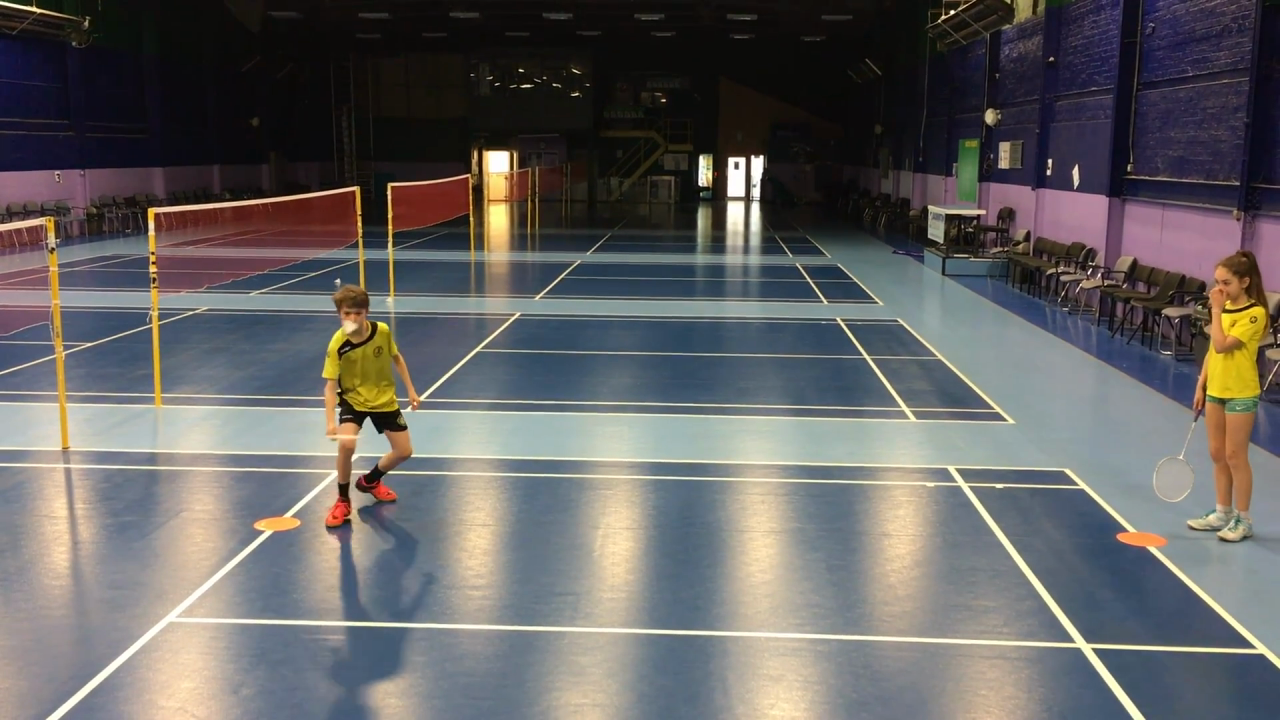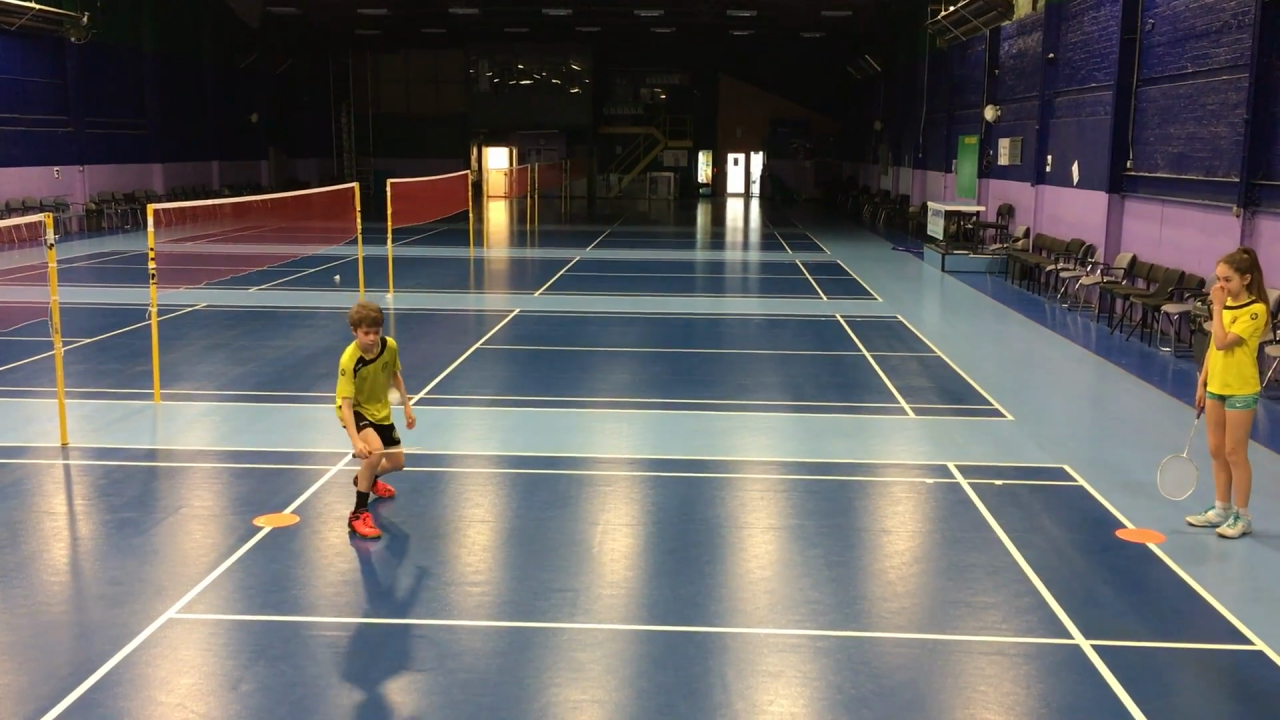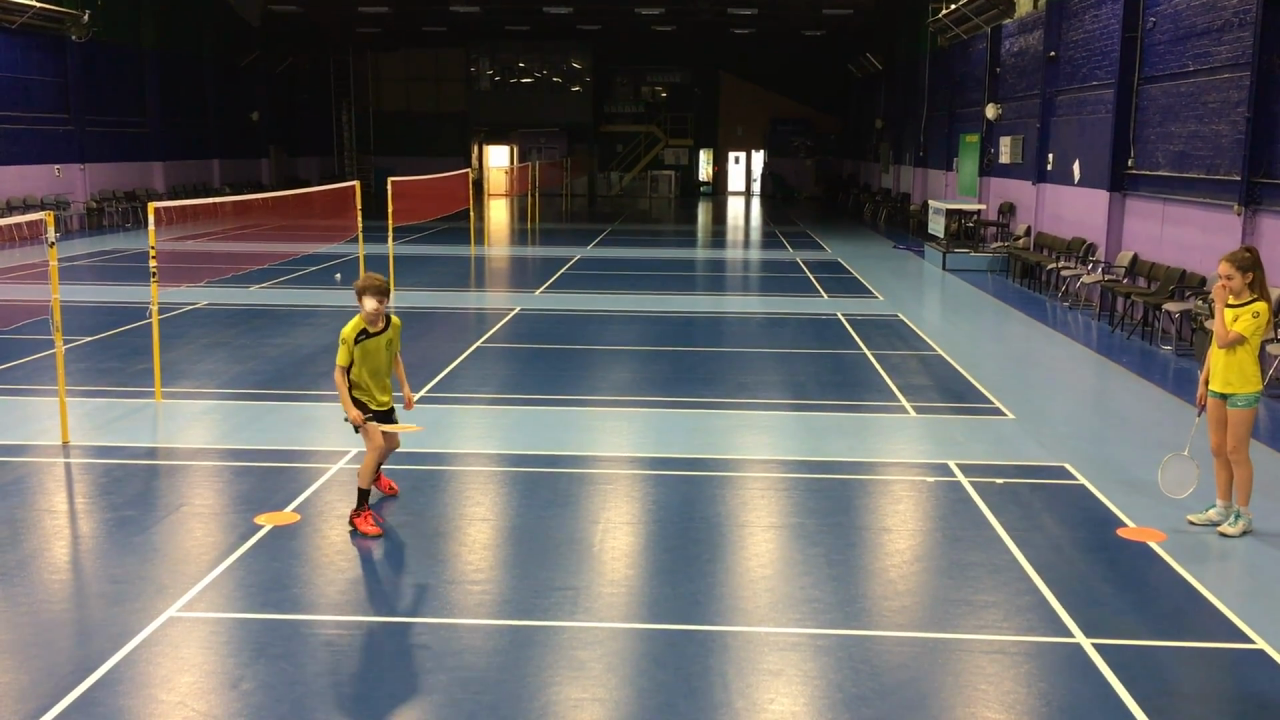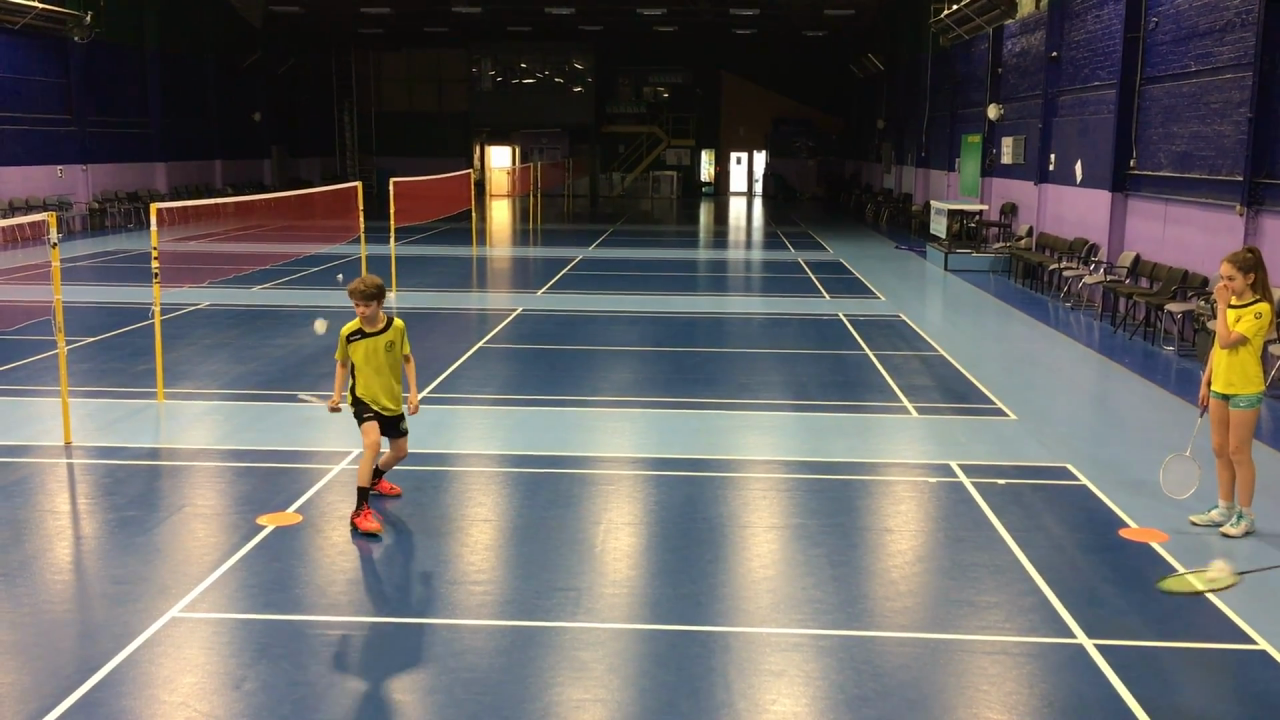
dt=0.3s
person 1, frame 1
left shoulder: (1254, 313)
right shoulder: (1224, 308)
left elbow: (1222, 346)
left wrist: (1216, 311)
right wrist: (1201, 386)
left hip: (1241, 394)
right hip: (1216, 390)
left knee: (1235, 456)
right knee: (1217, 454)
left ankle: (1243, 519)
right ankle: (1223, 512)
person 1, frame 2
left shoulder: (1255, 310)
right shoulder: (1225, 304)
left elbow: (1222, 342)
left wrist: (1217, 308)
right wrist: (1202, 383)
left hip: (1241, 390)
right hip: (1216, 386)
left knee: (1235, 453)
right knee: (1217, 450)
left ankle: (1242, 516)
right ankle: (1222, 509)
person 1, frame 3
left shoulder: (1257, 309)
right shoulder: (1227, 303)
left elbow: (1224, 340)
left wrist: (1218, 306)
right wrist: (1203, 381)
left hip: (1242, 389)
right hip: (1217, 385)
left knee: (1236, 452)
right knee: (1218, 449)
left ankle: (1243, 515)
right ankle: (1223, 507)
person 1, frame 4
left shoulder: (1259, 309)
right shoulder: (1229, 303)
left elbow: (1226, 341)
left wrist: (1221, 306)
right wrist: (1206, 382)
left hip: (1245, 390)
right hip: (1220, 386)
left knee: (1238, 452)
right knee: (1220, 450)
left ankle: (1245, 515)
right ankle: (1225, 508)
person 2, frame 1
left shoulder: (382, 331)
right shoulder: (337, 345)
left elbow: (396, 358)
right elbow: (330, 386)
left wrist: (410, 389)
right wrist: (330, 422)
left hip: (384, 398)
right hip: (353, 398)
left knee: (403, 452)
right knee: (346, 444)
left ankle: (370, 480)
right ankle: (342, 501)
person 2, frame 2
left shoulder: (390, 346)
right shoulder: (349, 361)
right elbow: (346, 404)
left wrist: (407, 406)
right wrist: (356, 442)
left hip: (380, 410)
right hip: (356, 411)
left knee: (397, 463)
right knee: (375, 452)
left ankle: (366, 480)
right ankle: (359, 513)
person 2, frame 3
left shoulder: (394, 324)
right shoulder: (350, 332)
right elbow: (340, 372)
left wrist: (405, 387)
right wrist: (349, 407)
left hip: (383, 395)
right hip: (359, 396)
left knee: (392, 444)
right knee: (376, 446)
left ankle: (373, 474)
right ankle: (360, 512)
person 2, frame 4
left shoulder: (397, 327)
right shoulder: (348, 332)
left elbow: (407, 359)
right elbow: (341, 364)
left wrist: (413, 392)
right wrist: (337, 394)
left hip: (392, 400)
right hip: (364, 398)
left knee: (400, 452)
right knee: (372, 443)
left ankle: (375, 478)
right ankle: (361, 511)
